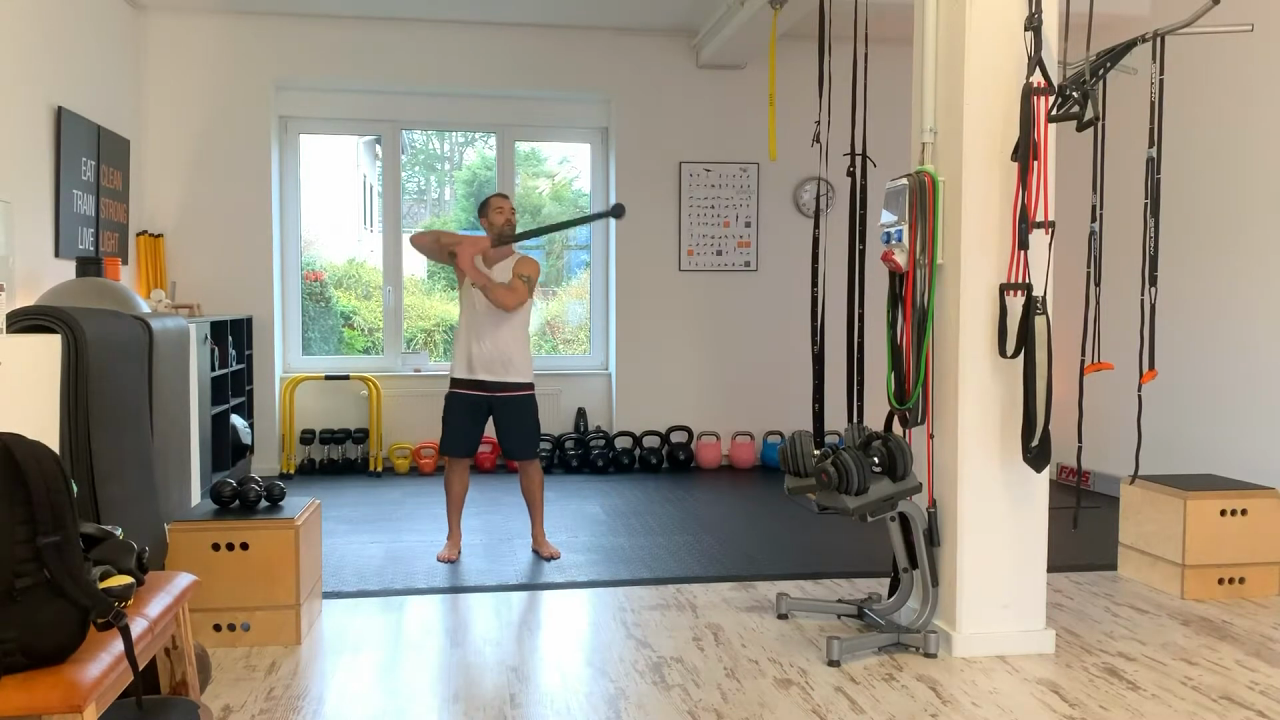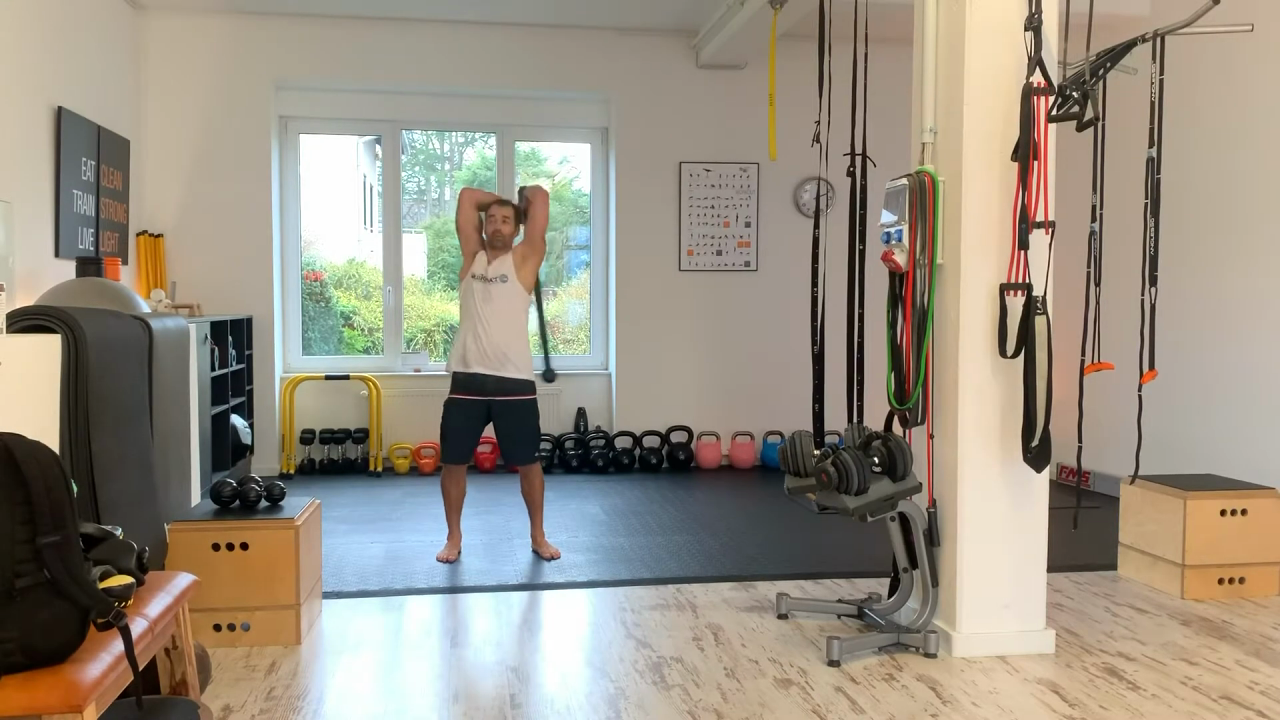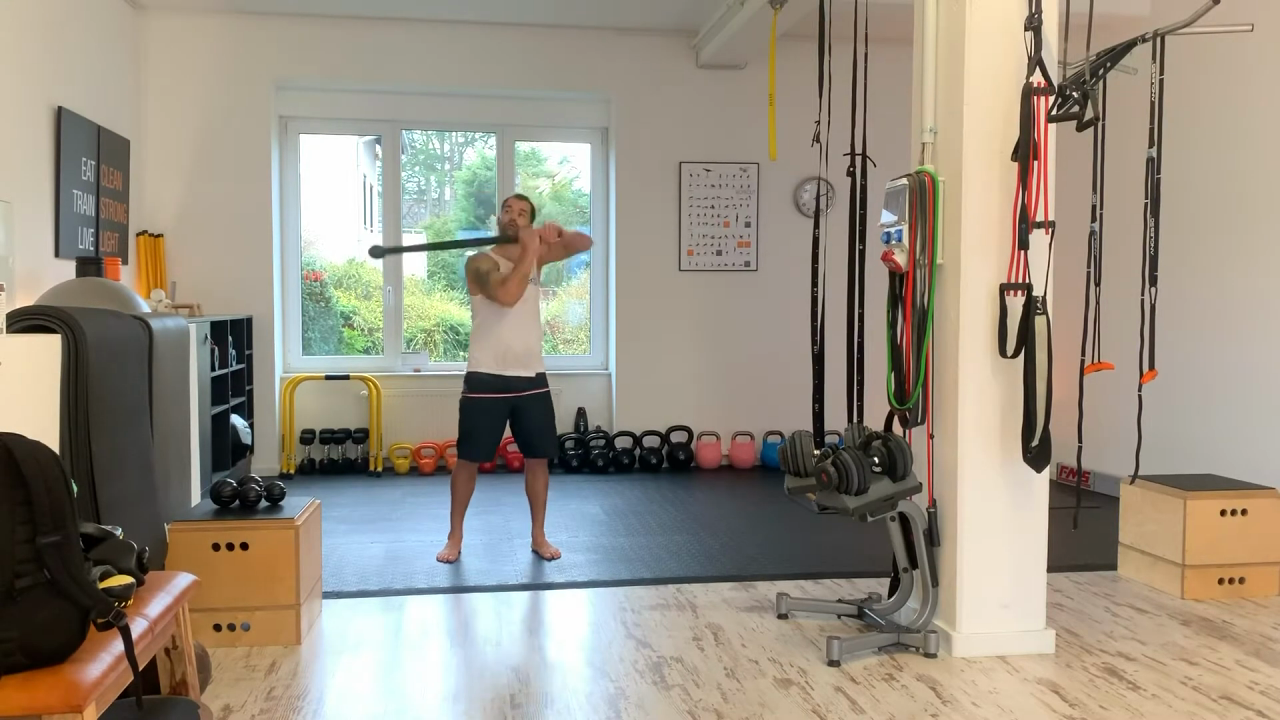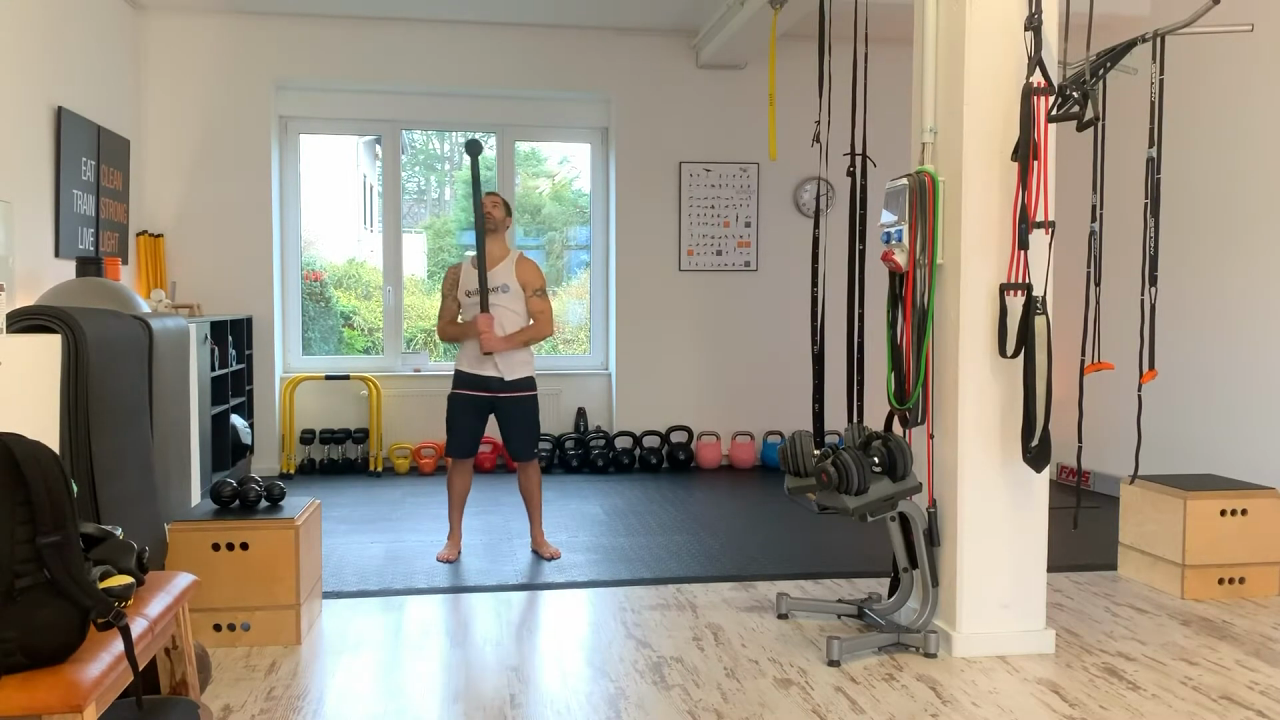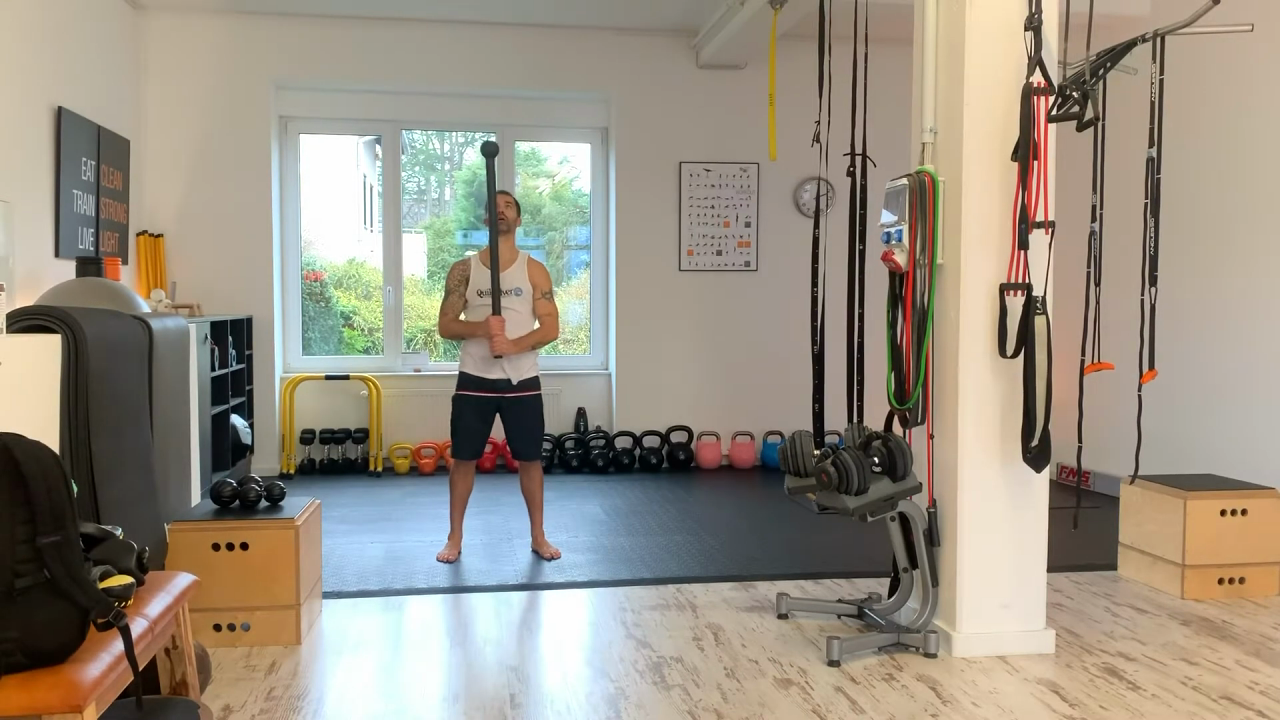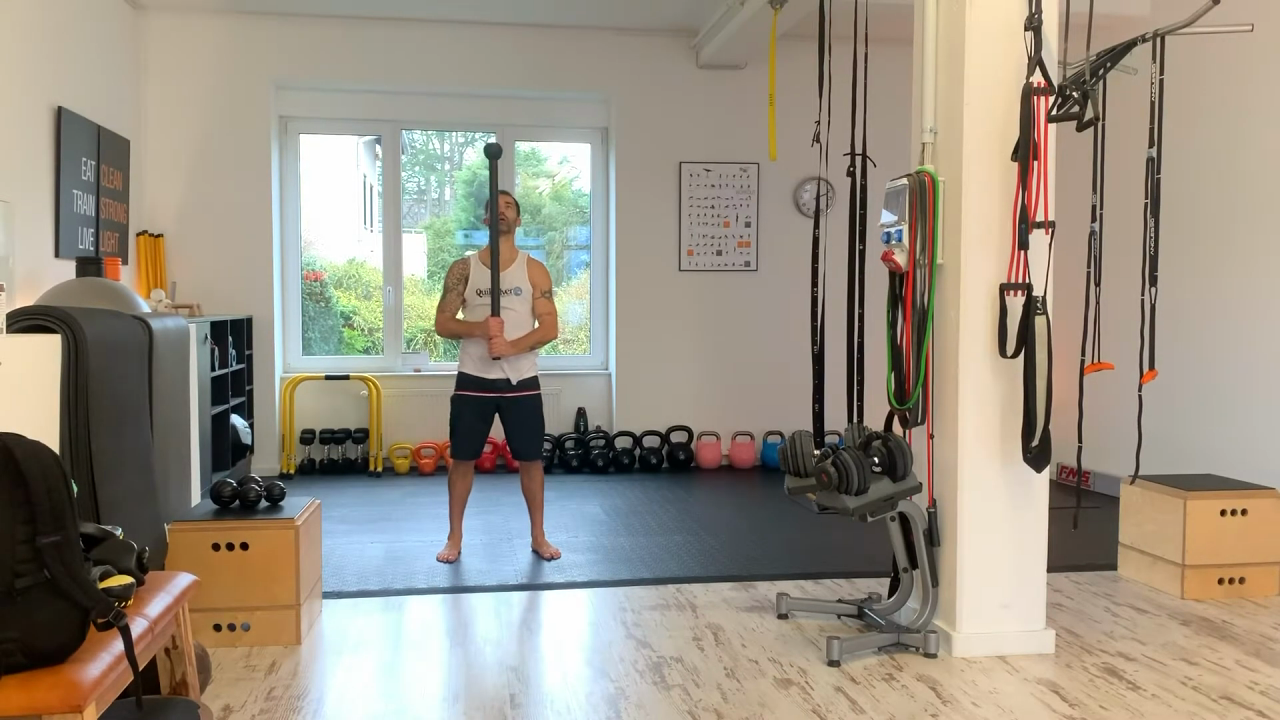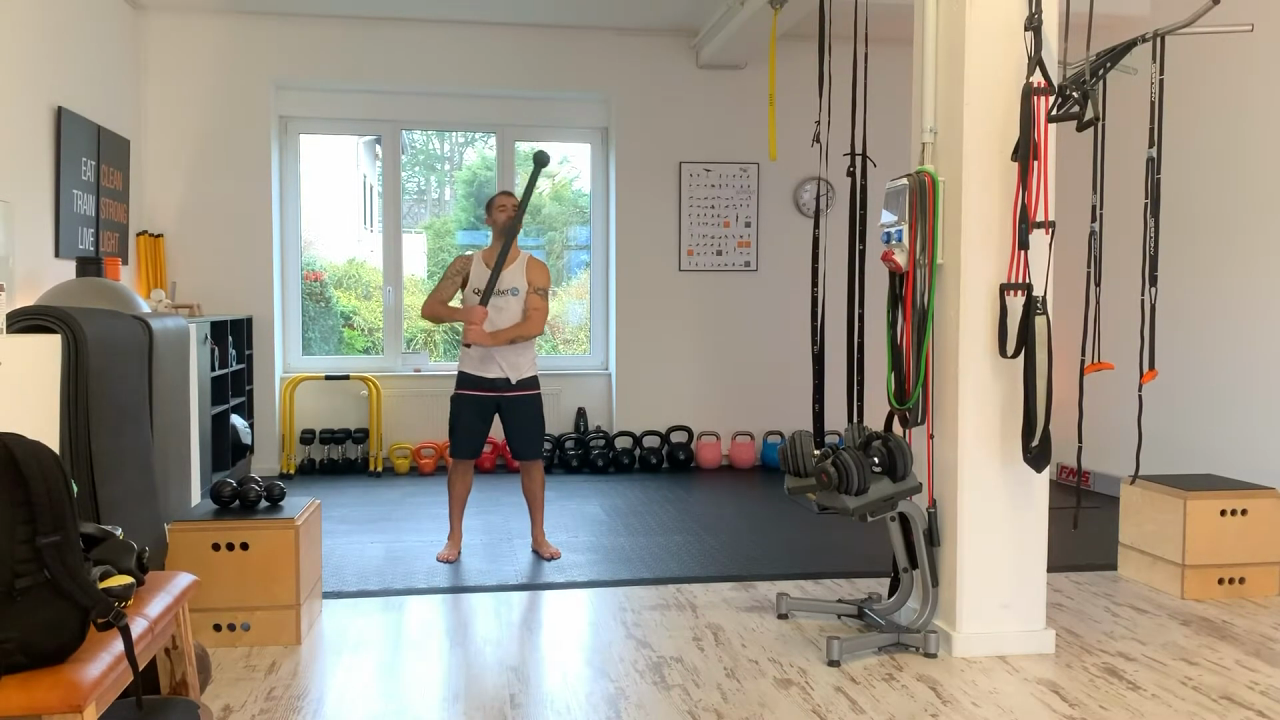
dt=0.4s
person 1, frame 1
left shoulder: (526, 265)
right shoulder: (464, 254)
left elbow: (509, 301)
right elbow: (418, 240)
left wrist: (473, 270)
right wrist: (462, 243)
left hip: (514, 382)
right hip: (467, 379)
left knee: (527, 458)
right knee: (457, 457)
left ankle: (538, 535)
right ankle: (454, 537)
person 1, frame 2
left shoulder: (525, 259)
right shoulder: (472, 256)
left elbow: (539, 199)
right elbow: (467, 196)
left wrist: (525, 202)
right wrist: (499, 201)
left hip: (514, 382)
right hip: (468, 381)
left knee: (528, 463)
right knee: (453, 463)
left ankle: (538, 536)
right ankle: (454, 538)
person 1, frame 3
left shoulder: (536, 256)
right shoulder: (480, 262)
left elbow: (585, 243)
right elbow: (508, 295)
left wrist: (559, 233)
right wrist: (528, 250)
left hip: (531, 379)
right hip: (486, 379)
left knee: (538, 457)
right knee: (469, 459)
left ankle: (538, 536)
right ankle: (455, 536)
person 1, frame 4
left shoulder: (524, 267)
right shoulder: (457, 273)
left elbow: (545, 325)
right elbow: (444, 329)
left wrist: (503, 341)
right wrist: (471, 328)
left hip: (516, 381)
right hip: (469, 380)
left knee: (526, 459)
right knee: (460, 458)
left ankle: (537, 535)
right ankle: (454, 537)
person 1, frame 5
left shoulder: (534, 270)
right shoulder: (463, 270)
left elbow: (551, 327)
right elbow: (445, 325)
left wrist: (513, 345)
right wrist: (481, 329)
left hip: (522, 381)
right hip: (474, 381)
left knee: (530, 459)
right knee: (464, 459)
left ankle: (538, 536)
right ankle: (455, 537)
person 1, frame 6
left shoulder: (534, 269)
right shoulder: (463, 268)
left elbow: (550, 327)
right elbow: (442, 323)
left wrist: (511, 346)
right wrist: (480, 329)
left hip: (522, 381)
right hip: (474, 380)
left knee: (530, 459)
right knee: (463, 459)
left ankle: (538, 536)
right ankle: (455, 537)
person 1, frame 7
left shoulder: (534, 267)
right shoulder: (465, 264)
left elbow: (535, 324)
right elbow: (429, 308)
left wrist: (488, 337)
right wrist: (463, 313)
left hip: (521, 380)
right hip: (474, 380)
left knee: (531, 459)
right knee: (462, 458)
left ankle: (538, 536)
right ankle: (455, 537)
